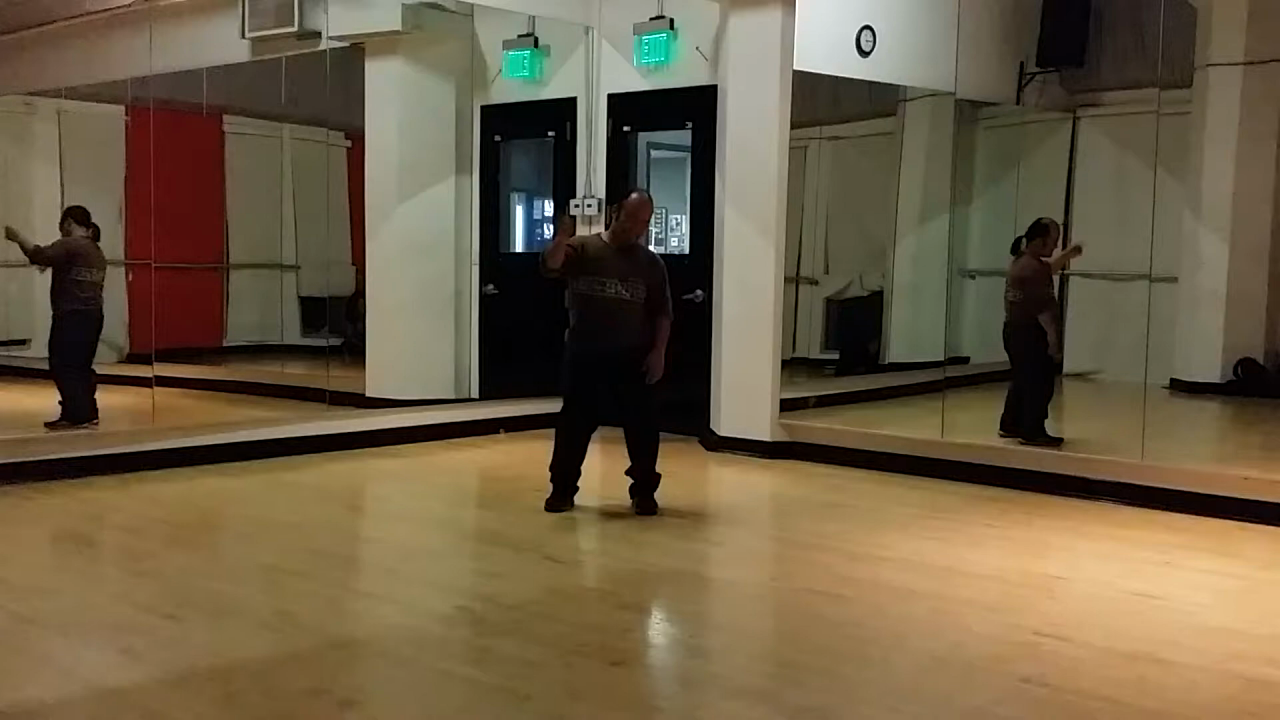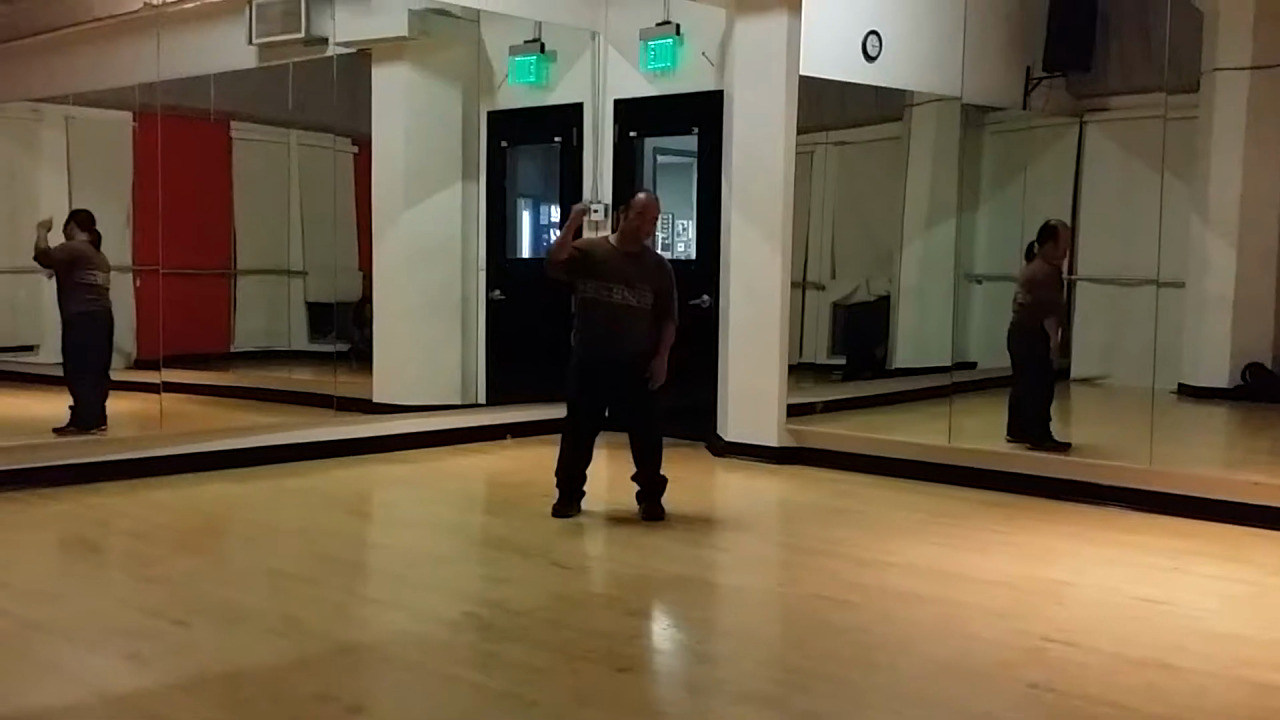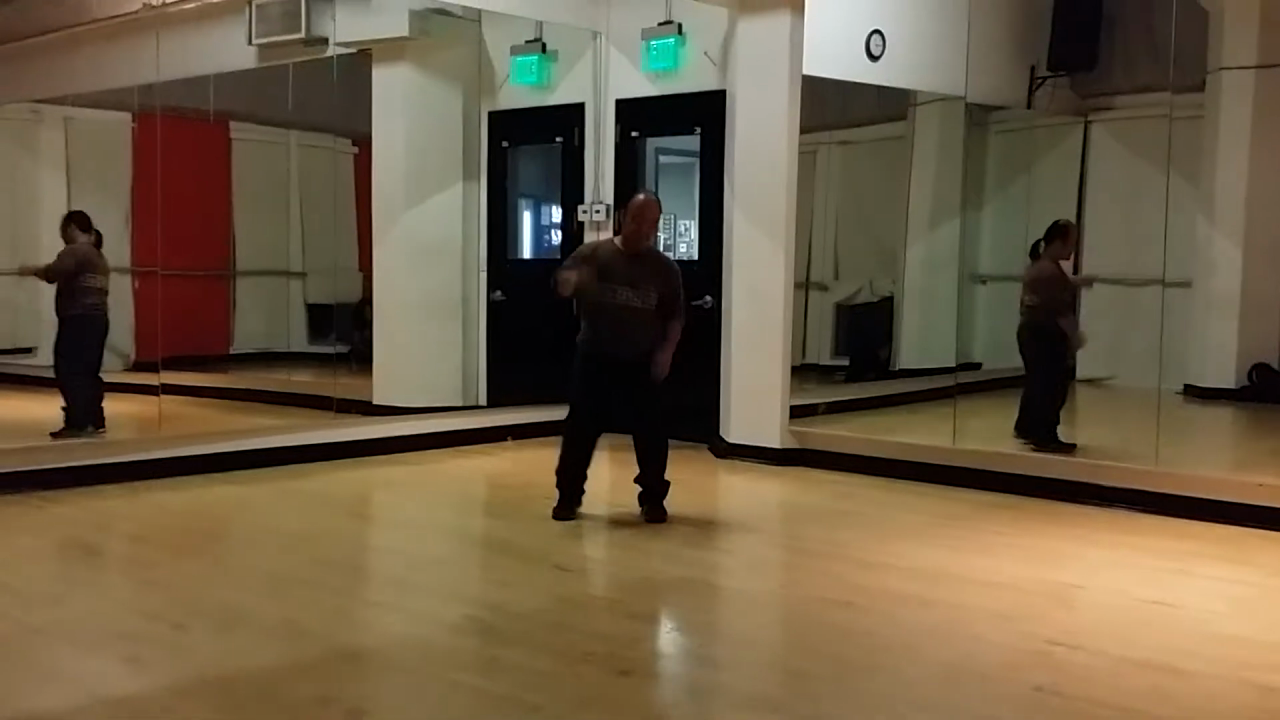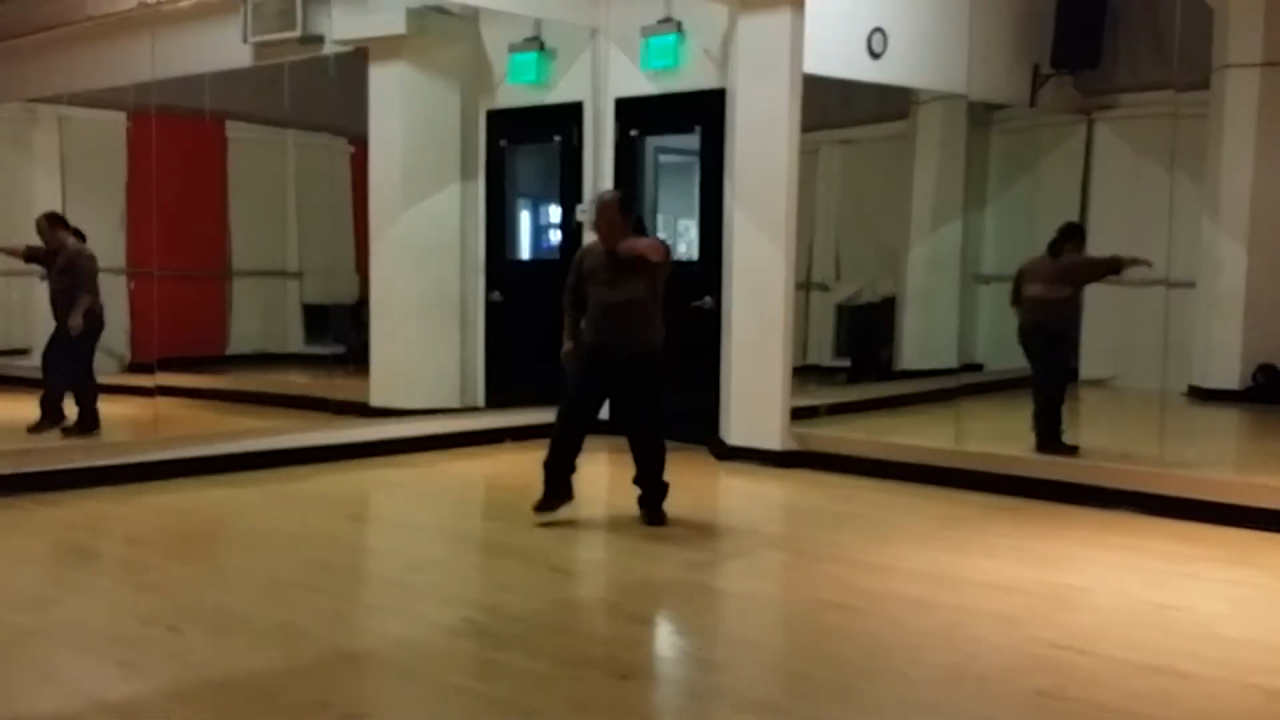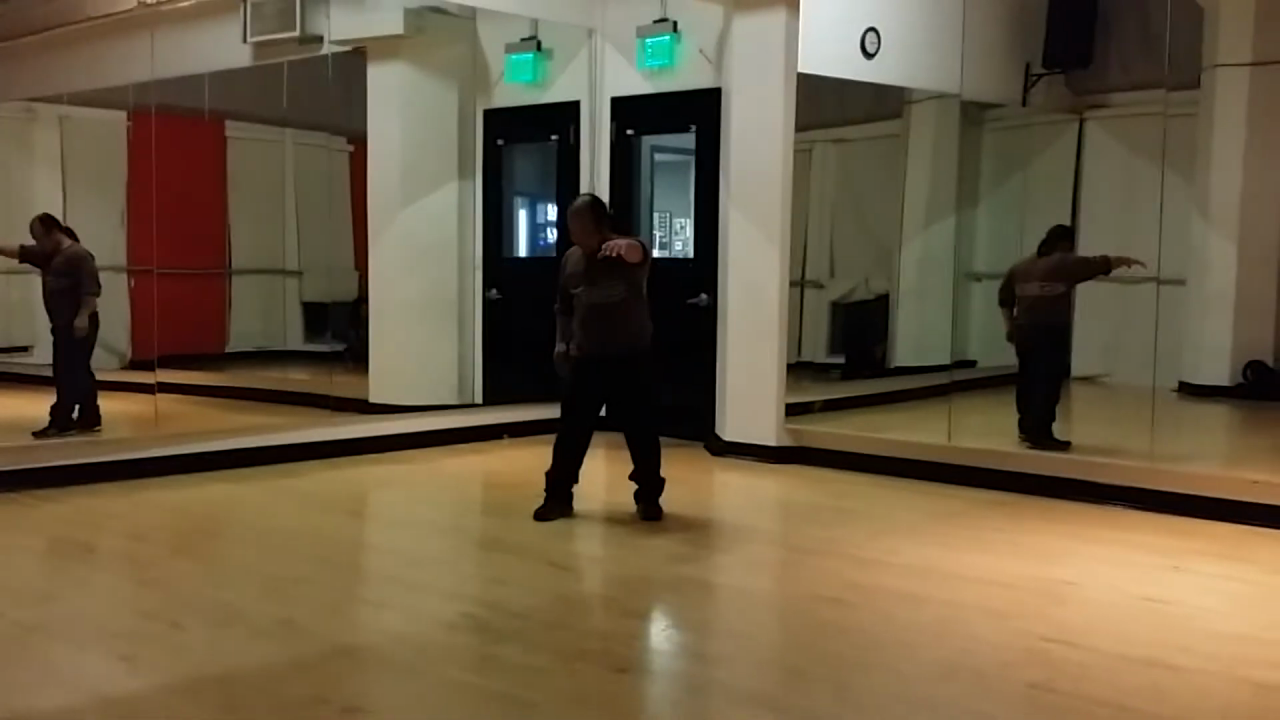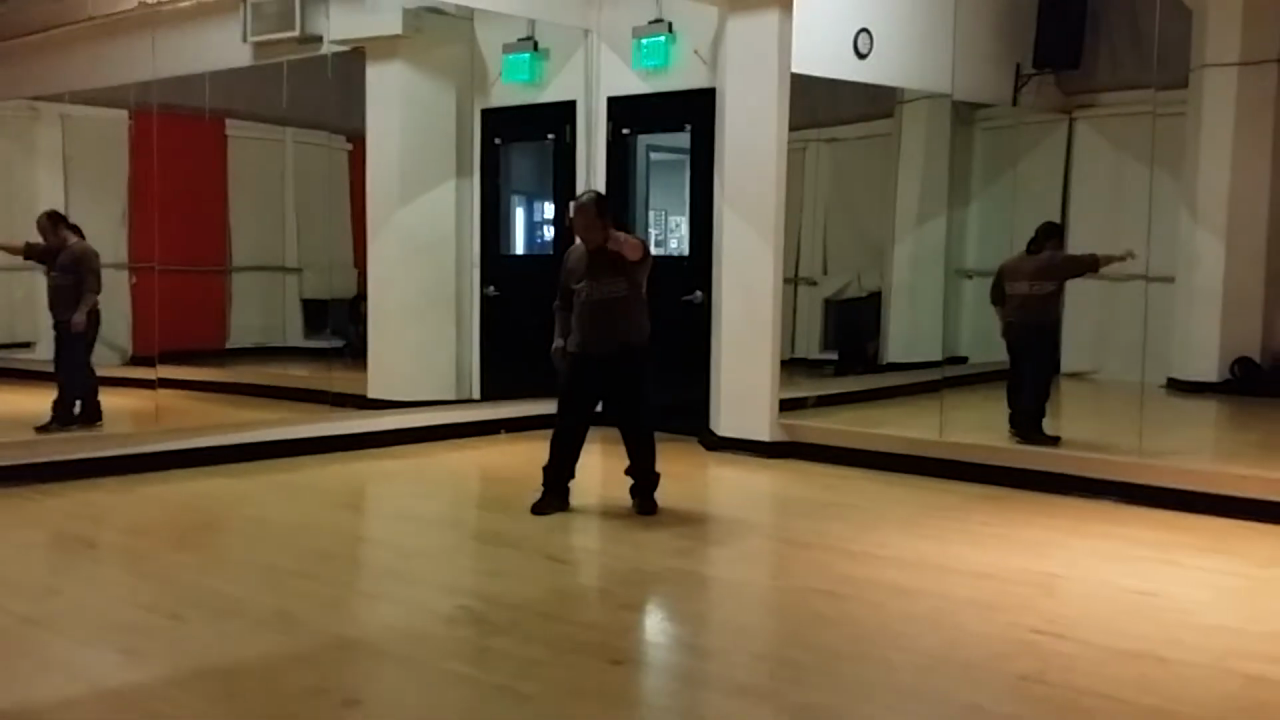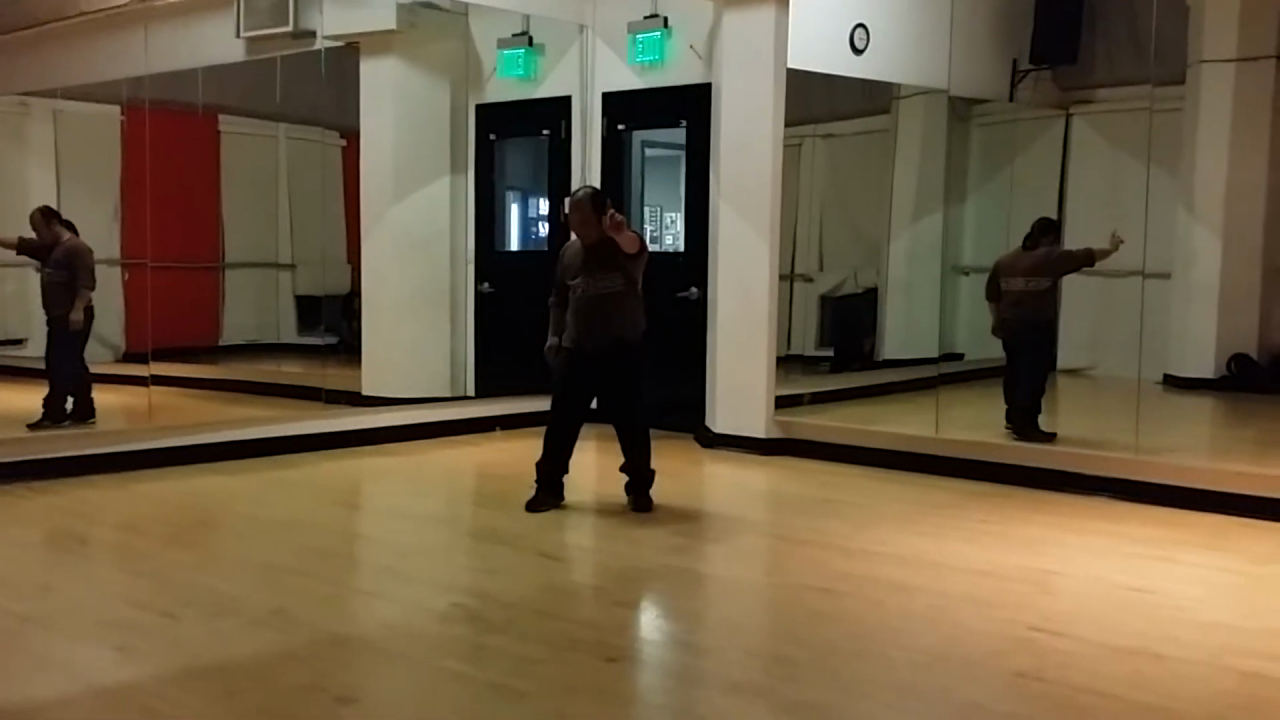
dt=0.3s
person 1, frame 1
left shoulder: (651, 263)
right shoulder: (582, 249)
left elbow: (662, 312)
right elbow: (549, 266)
left wrist: (659, 351)
right wrist: (562, 241)
left hip: (634, 358)
right hip: (585, 355)
left knee: (643, 425)
right knee: (574, 423)
left ankle: (644, 490)
right ankle: (562, 488)
person 1, frame 2
left shoulder: (659, 266)
right shoulder: (589, 250)
left elbow: (667, 317)
right elbow: (554, 264)
left wrist: (662, 357)
right wrist: (570, 229)
left hip: (637, 363)
right hip: (589, 359)
left knee: (645, 430)
right knee: (579, 427)
left ankle: (650, 496)
right ankle: (569, 494)
person 1, frame 3
left shoulder: (663, 267)
right shoulder: (594, 254)
left elbow: (675, 315)
right elbow: (561, 285)
left wrist: (667, 350)
right wrist: (572, 281)
left hip: (641, 364)
right hip: (594, 359)
left knee: (650, 432)
right knee: (581, 428)
left ankle: (652, 498)
right ankle: (569, 496)
person 1, frame 4
left shoulder: (649, 254)
right shoulder: (587, 255)
left elbow: (659, 252)
right elbow: (572, 302)
left wrist: (640, 246)
right wrist: (569, 339)
left hip: (640, 358)
right hip: (593, 355)
left knee: (646, 431)
right knee: (571, 419)
left ankle: (652, 500)
right ankle: (558, 486)
person 1, frame 5
left shoulder: (625, 256)
right shoulder: (570, 260)
left elbow: (637, 253)
right elbow: (564, 307)
left wrist: (621, 244)
right wrist: (561, 342)
left hip: (631, 359)
right hip: (585, 359)
left knee: (641, 430)
right knee: (572, 428)
left ankle: (649, 496)
right ankle: (558, 496)
person 1, frame 6
left shoulder: (627, 253)
right shoulder: (572, 256)
left elbow: (637, 252)
right elbow: (564, 303)
left wrist: (622, 242)
right wrist: (559, 338)
left hip: (627, 355)
right hip: (582, 355)
left knee: (636, 426)
right knee: (568, 424)
left ankle: (644, 491)
right ankle: (555, 490)
person 1, frame 7
left shoulder: (623, 247)
right shoulder: (569, 252)
left elbow: (634, 246)
right elbow: (559, 300)
left wrist: (622, 231)
right wrist: (554, 335)
left hip: (622, 352)
right hip: (576, 351)
left knee: (630, 422)
right knee: (562, 420)
left ankle: (639, 488)
right ankle: (549, 487)
person 2, frame 1
left shoulder: (1023, 261)
right shoulder: (1032, 269)
left elbow: (1048, 269)
right elbow: (1041, 307)
left wrist: (1067, 255)
right wrist: (1052, 333)
left hip: (1015, 330)
right hip: (1030, 333)
left knee: (1022, 380)
right knee: (1038, 383)
left ankle: (1010, 425)
right ankle: (1033, 432)
person 2, frame 2
left shoulder: (1036, 264)
right shoulder: (1045, 273)
left elbow: (1057, 266)
right elbow: (1048, 312)
left wrist: (1064, 256)
right wrist: (1054, 339)
left hip: (1020, 333)
right hip: (1033, 337)
left knee: (1023, 384)
right knee: (1039, 386)
left ankle: (1017, 430)
right ankle: (1039, 437)
person 2, frame 3
left shoulder: (1038, 265)
right shoulder: (1051, 274)
right elbow: (1060, 309)
left wrist: (1076, 283)
right wrist: (1075, 334)
left hip: (1030, 333)
right hip: (1045, 338)
left knee: (1036, 383)
right knee: (1053, 386)
left ankle: (1026, 427)
right ankle: (1044, 438)
person 2, frame 4
left shoulder: (1029, 266)
right shoulder: (1075, 265)
left elbow: (1016, 299)
right elbow: (1111, 265)
left wrist: (1025, 321)
right wrist: (1136, 261)
left hip: (1029, 330)
right hip: (1055, 334)
left knee: (1044, 380)
right knee: (1053, 384)
left ankle: (1044, 427)
right ankle: (1048, 439)
person 2, frame 5
left shoulder: (1019, 268)
right shoulder: (1066, 263)
left elbow: (1005, 300)
right elbow: (1102, 263)
left wrist: (1010, 326)
right wrist: (1127, 260)
left hip: (1023, 330)
right hip: (1051, 332)
left knee: (1028, 380)
right knee: (1047, 383)
left ankle: (1027, 428)
right ankle: (1040, 435)
person 2, frame 6
left shoulder: (1009, 265)
right shoulder: (1056, 261)
left elbow: (997, 298)
right elbow: (1091, 262)
left wrist: (1005, 323)
right wrist: (1117, 257)
left hip: (1014, 328)
right hip: (1041, 330)
left knee: (1019, 375)
right knee: (1038, 379)
left ankle: (1018, 423)
right ankle: (1030, 430)
person 2, frame 7
left shoulder: (1004, 261)
right shoulder: (1052, 257)
left elbow: (992, 295)
right elbow: (1087, 256)
left wrist: (996, 320)
right wrist: (1111, 248)
left hip: (1009, 325)
right hip: (1037, 327)
left knee: (1015, 372)
right knee: (1034, 376)
left ankle: (1014, 419)
right ankle: (1025, 427)
person 3, frame 1
left shoulder: (69, 244)
right shoulder: (96, 252)
left elbow: (40, 256)
left wrist: (18, 237)
left hip: (72, 316)
right hip: (92, 314)
left knee: (64, 366)
right knee: (81, 366)
left ankle: (75, 416)
right ankle: (88, 413)
person 3, frame 2
left shoulder: (71, 249)
right shoulder: (99, 256)
left elbow: (44, 256)
left wrist: (42, 231)
left hip: (81, 319)
right hip: (102, 317)
left knee: (78, 371)
right knee: (96, 371)
left ankle: (85, 421)
right ankle: (97, 418)
person 3, frame 3
left shoulder: (74, 252)
right shoulder: (96, 256)
left elbow: (52, 273)
left wrist: (31, 270)
left hip: (78, 321)
right hip: (95, 320)
left knee: (69, 372)
right knee: (88, 373)
left ankle: (80, 422)
right ankle: (93, 420)
person 3, frame 4
left shoulder: (79, 254)
right shoulder: (57, 254)
left elbow: (87, 288)
right elbow: (28, 253)
left wrist: (77, 315)
left hip: (82, 321)
right hip: (74, 321)
left knee: (55, 362)
right knee: (80, 371)
left ankle: (53, 414)
right ankle: (88, 421)
person 3, frame 5
left shoulder: (79, 255)
right shoulder: (48, 255)
left elbow: (91, 289)
right elbow: (20, 252)
left wrist: (83, 317)
left hip: (78, 325)
right hip: (63, 324)
left knee: (67, 372)
right knee: (78, 372)
left ankle: (62, 422)
right ankle: (89, 419)
person 3, frame 6
left shoulder: (84, 252)
right shoulder: (54, 252)
left elbow: (92, 287)
right elbow: (27, 250)
left wrist: (81, 313)
left hip: (80, 321)
right hip: (65, 320)
left knee: (69, 368)
right knee: (78, 367)
left ankle: (63, 417)
right ankle: (91, 414)
person 3, frame 7
left shoulder: (77, 248)
right shoulder: (47, 247)
left elbow: (86, 283)
right elbow: (19, 245)
left wrist: (78, 310)
left hip: (73, 318)
right hip: (59, 317)
left knee: (60, 364)
right knee: (72, 364)
left ankle: (55, 414)
right ankle: (83, 411)
